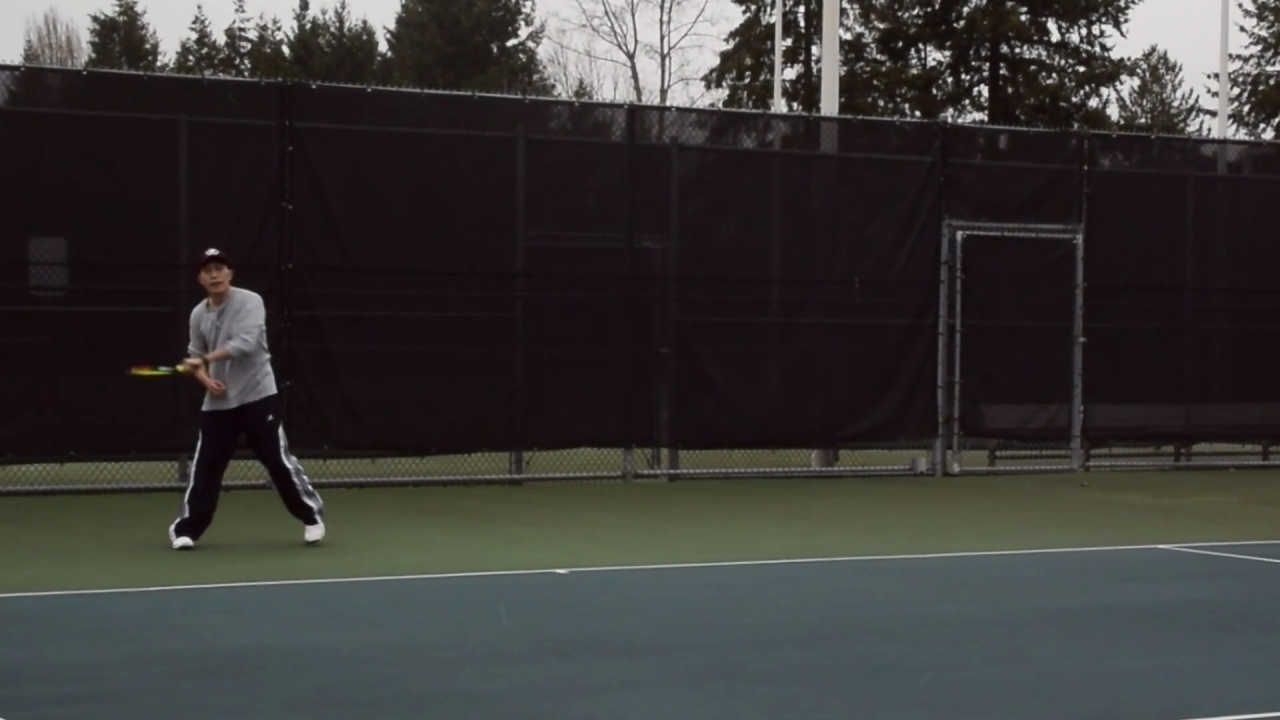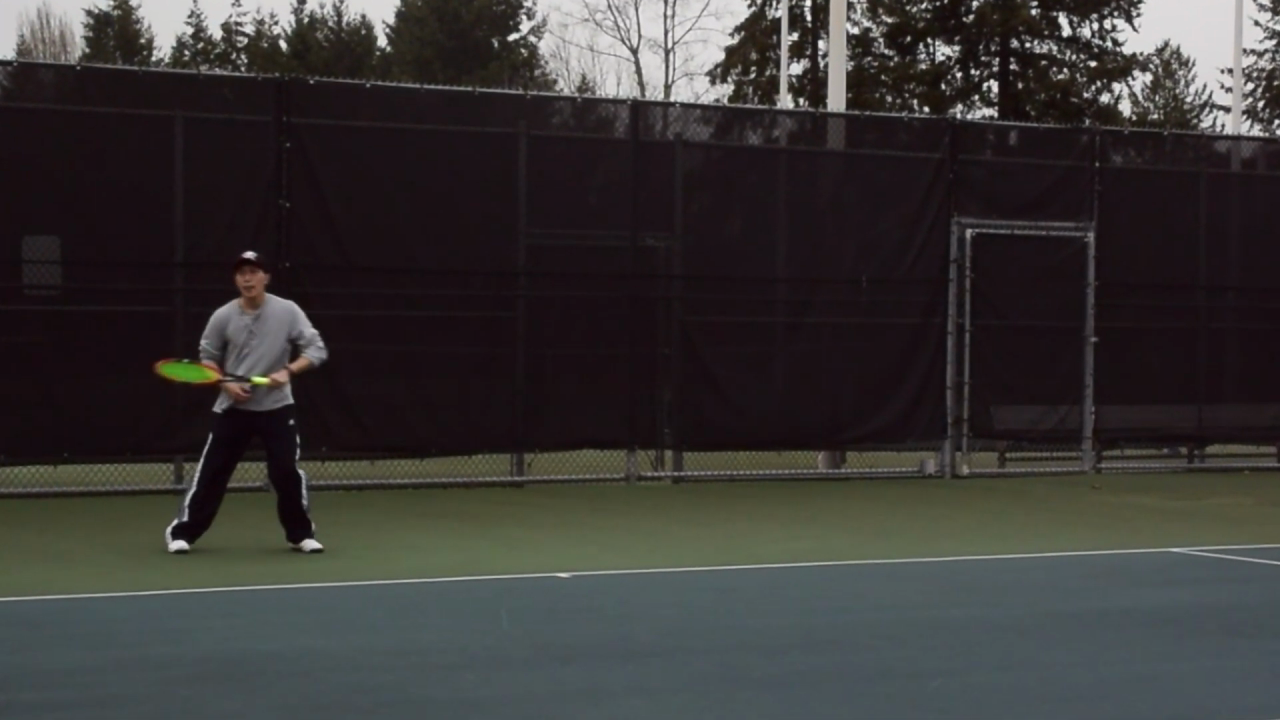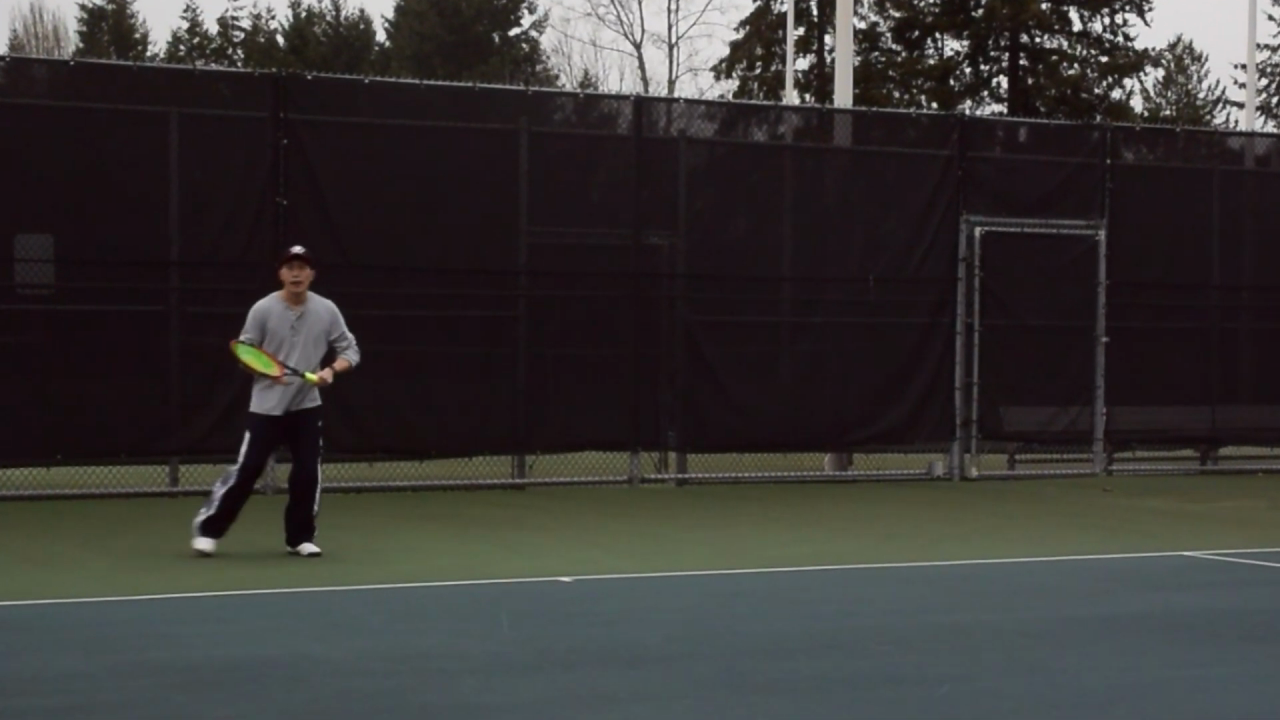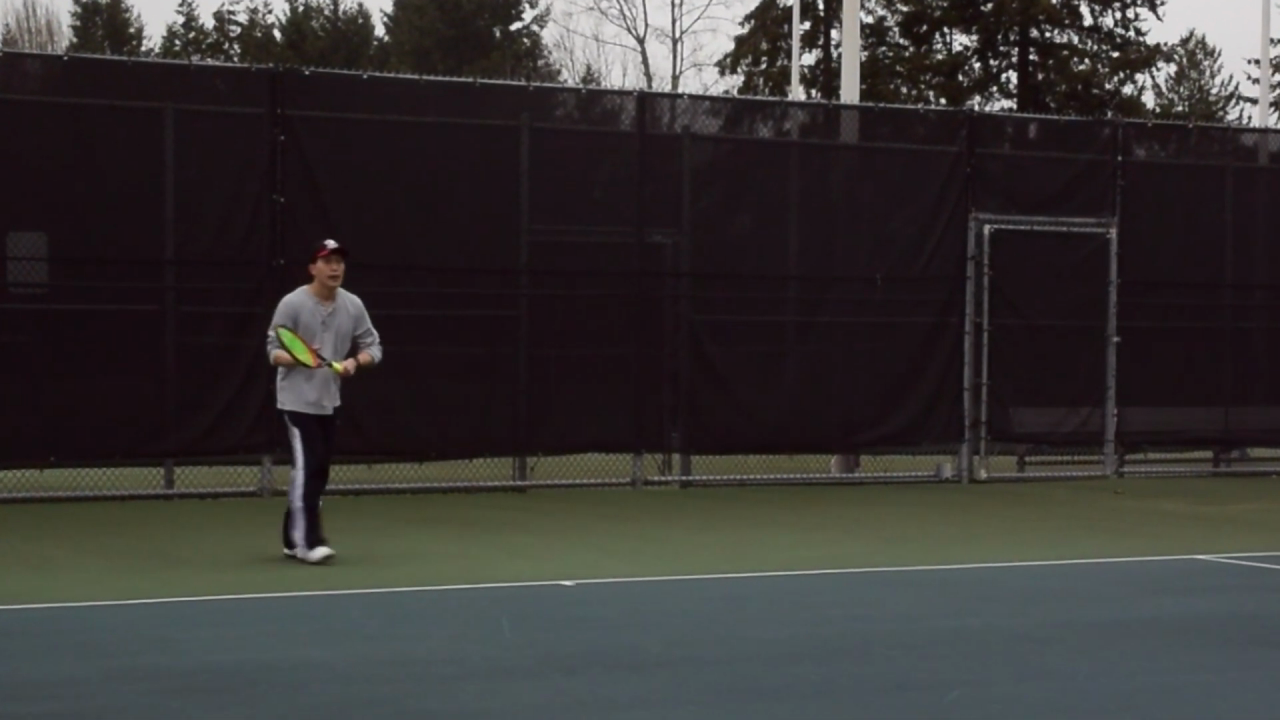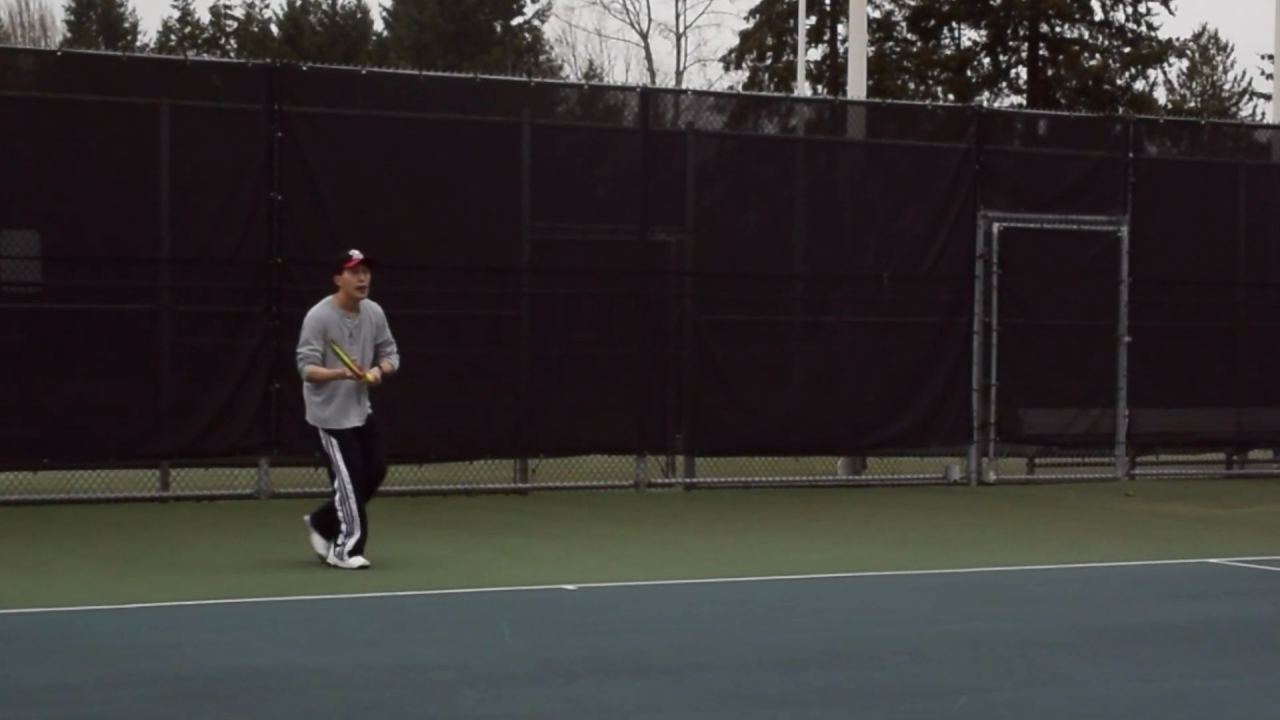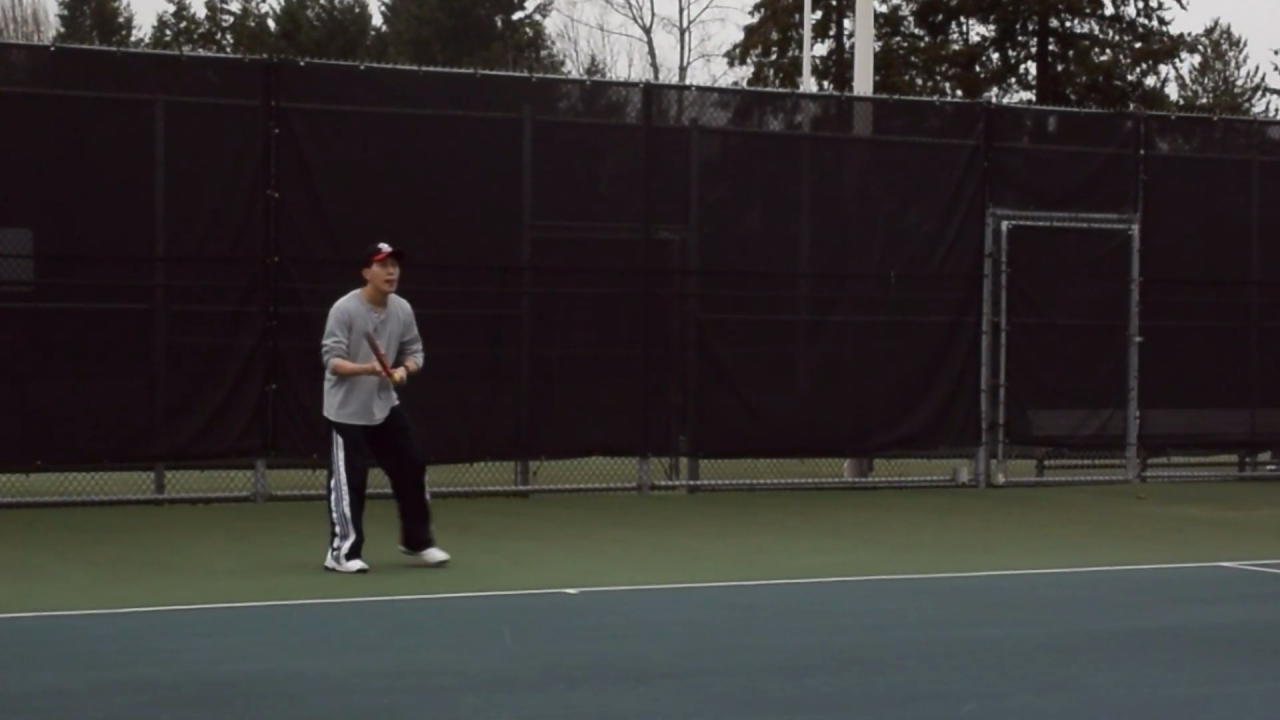
dt=0.4s
person 1, frame 1
left shoulder: (250, 302)
right shoulder: (198, 315)
left elbow: (245, 344)
right elbow: (201, 363)
left wrist: (204, 359)
right wrist: (206, 379)
left hip: (258, 397)
right hip: (218, 403)
left knee: (278, 460)
right knee: (206, 466)
left ankle: (312, 515)
right ankle: (186, 528)
person 1, frame 2
left shoulder: (287, 310)
right shoulder: (222, 316)
left elbow: (317, 349)
right elbow: (208, 356)
left wrist: (289, 371)
right wrist: (226, 383)
left hip: (277, 405)
right hip: (234, 407)
left knee: (287, 470)
right knee: (212, 470)
left ankle: (301, 533)
right ankle: (183, 531)
person 1, frame 3
left shoulder: (327, 310)
right shoulder: (263, 309)
left elbow: (350, 351)
left wrist: (331, 370)
right wrist: (267, 373)
left hip: (306, 405)
right hip: (267, 405)
left knee: (308, 472)
right knee: (247, 468)
left ankle: (300, 537)
right ankle: (207, 528)
person 1, frame 4
left shoulder: (353, 305)
right shoulder: (292, 303)
left elbow: (373, 347)
right elbow: (274, 352)
left wrist: (354, 362)
right wrist: (300, 359)
left hip: (329, 400)
right hip: (297, 400)
left knee: (319, 471)
right knee: (307, 467)
left ankle: (296, 540)
right ankle: (310, 541)
person 1, frame 5
left shoulder: (375, 313)
right shoulder: (318, 317)
left elbow: (391, 354)
right elbow: (306, 368)
left wrist: (379, 370)
right wrist: (340, 373)
left hip: (361, 408)
right hip: (329, 412)
left knee: (375, 470)
right knee: (350, 477)
left ankle: (321, 523)
right ankle: (346, 548)
person 1, frame 6
left shoulder: (403, 309)
right shoulder: (344, 309)
left elbow: (415, 352)
right elbow: (332, 360)
left wrist: (404, 369)
right wrist: (367, 368)
left hip: (386, 405)
right hip: (348, 409)
left knee: (412, 466)
right knee: (349, 479)
left ankle: (418, 542)
right ankle: (342, 553)
